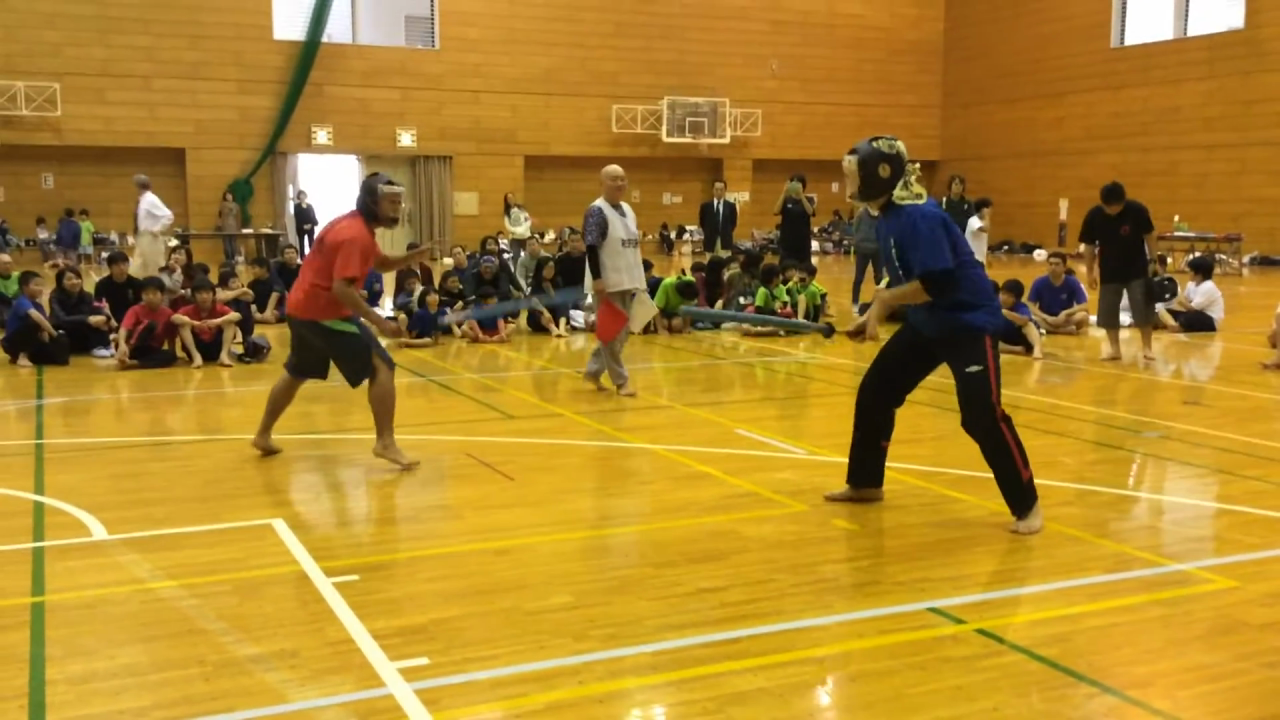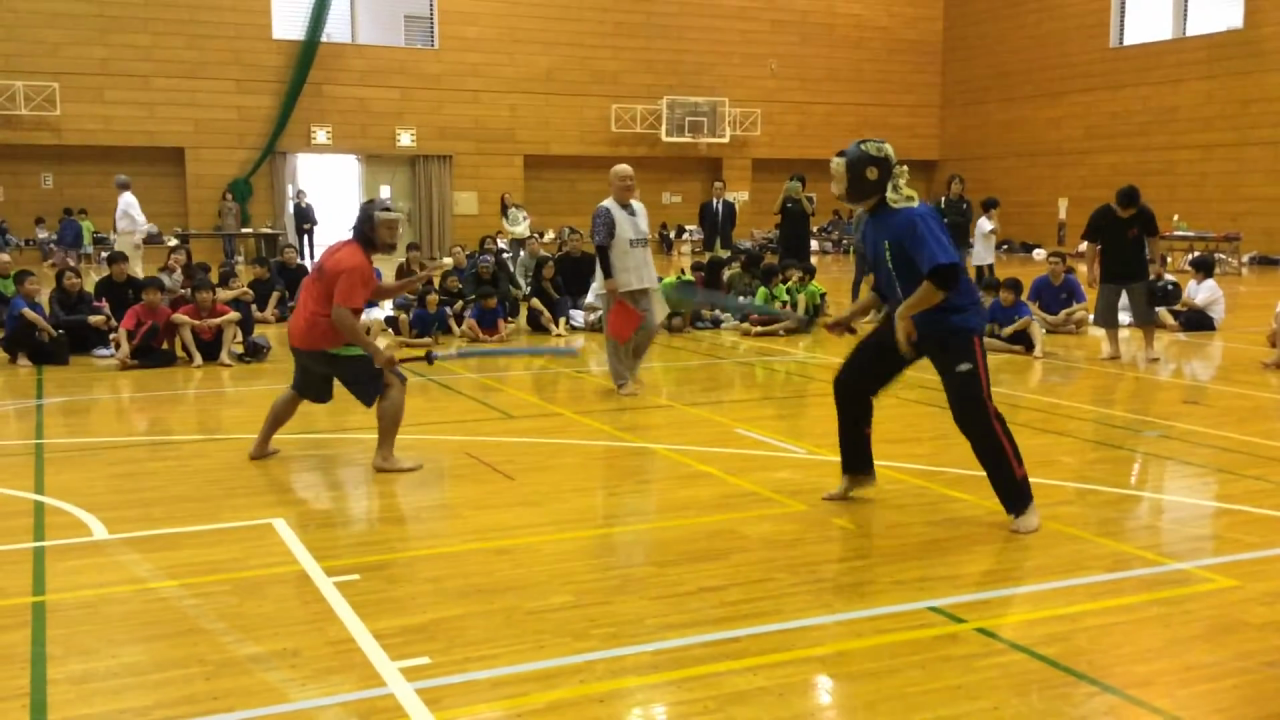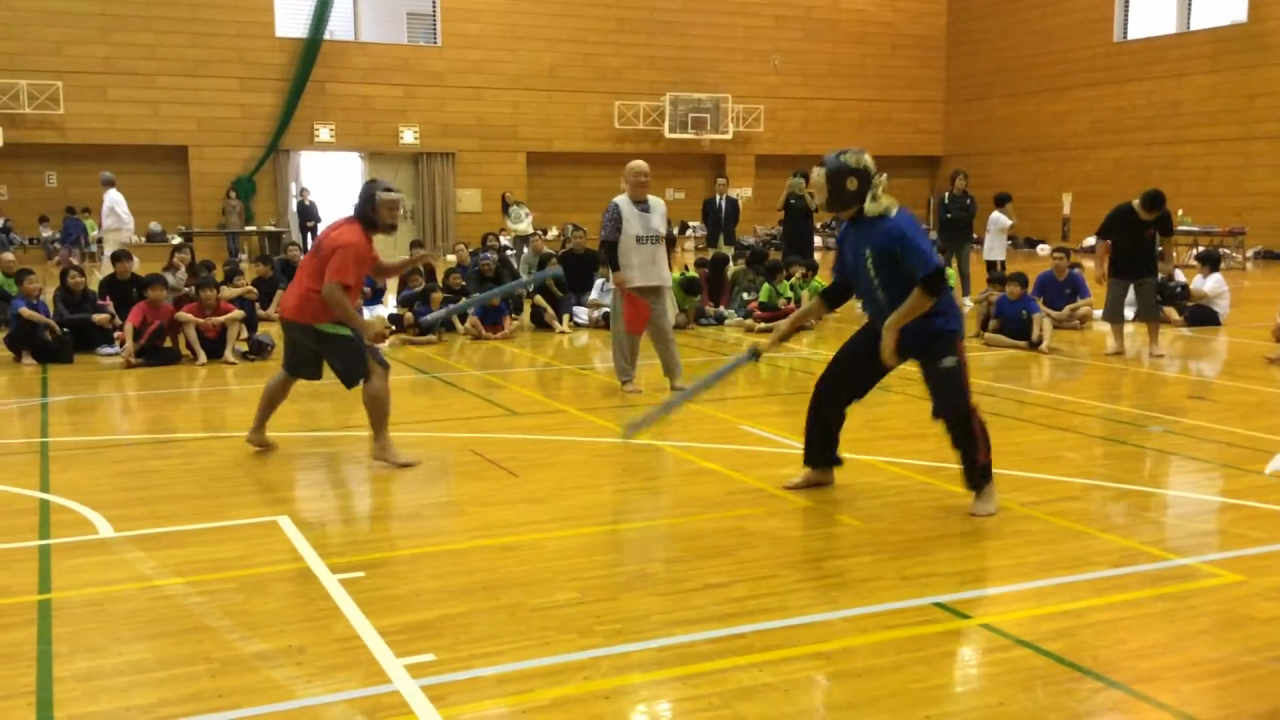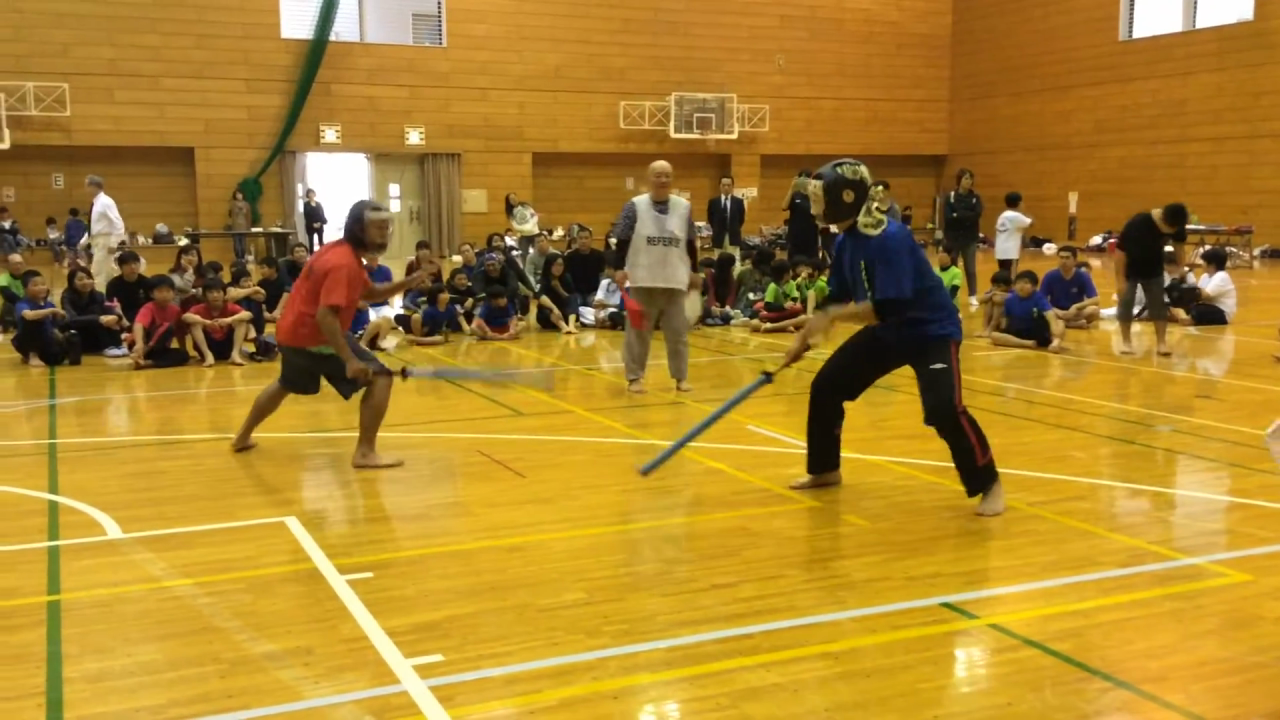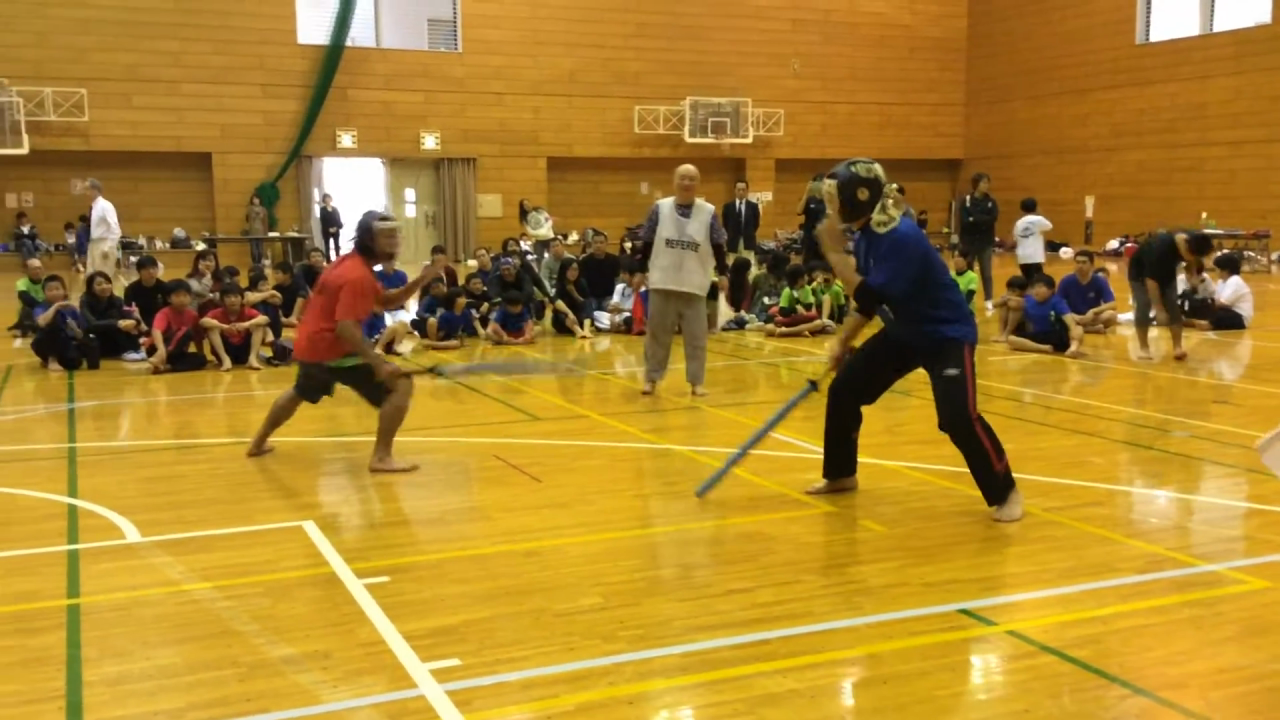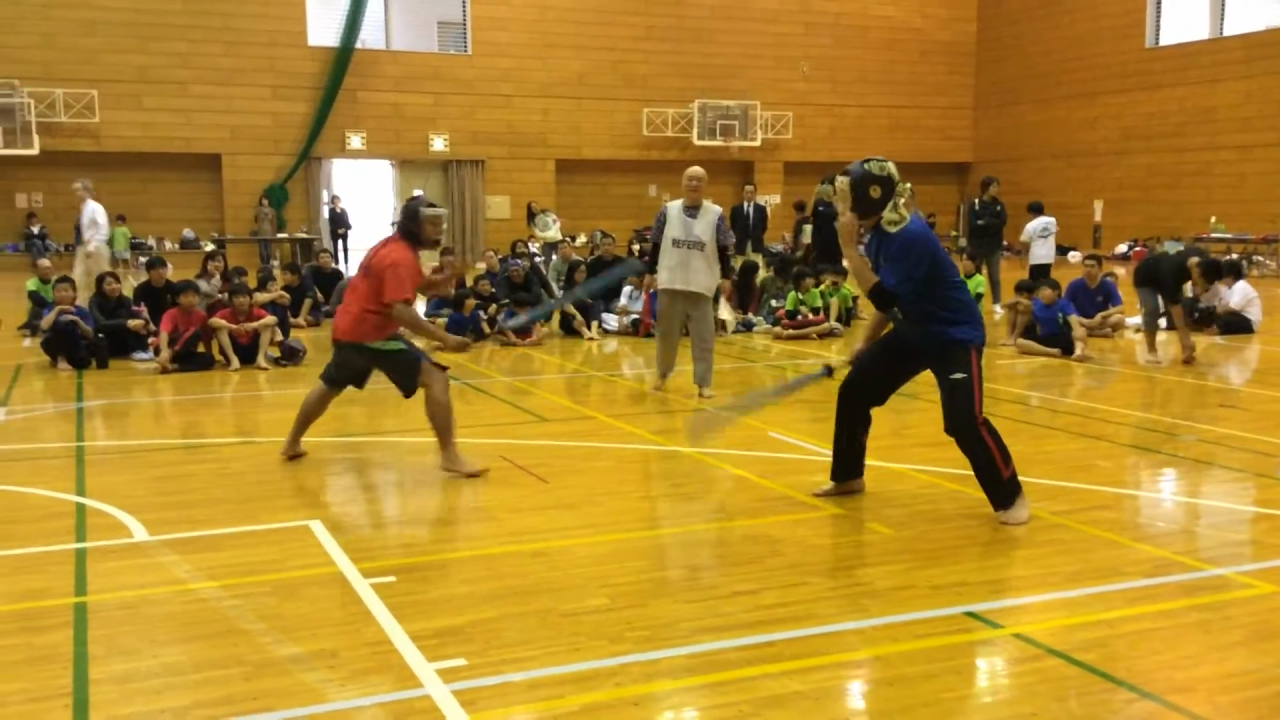
dt=0.2s
person 1, frame 1
left shoulder: (920, 217)
right shoulder: (890, 217)
left elbow: (936, 282)
left wrist: (883, 300)
right wrist: (871, 317)
left hip: (968, 323)
right hip: (925, 324)
left knee: (983, 416)
right knee: (873, 393)
left ankle: (1027, 505)
right ankle: (865, 483)
person 1, frame 2
left shoulder: (912, 219)
right shoulder: (873, 223)
left elbow: (945, 276)
left wrist: (902, 314)
right wrist: (849, 315)
left hip: (953, 324)
right hip: (909, 320)
left knee: (975, 413)
right knee: (849, 383)
left ankle: (1022, 504)
right ankle: (857, 471)
person 1, frame 3
left shoulder: (895, 227)
right shoulder: (849, 233)
left elbow: (933, 282)
right elbow: (838, 292)
left wrist: (894, 326)
right wrist: (793, 322)
left hip: (934, 329)
right hip: (886, 324)
left knee: (955, 408)
right knee: (828, 391)
left ankle: (982, 484)
right ankle: (820, 468)
person 1, frame 4
left shoulder: (889, 240)
right shoulder: (845, 243)
left elbow: (891, 307)
right elbow: (840, 299)
left wrist: (830, 316)
right wrist: (804, 337)
left hip: (932, 332)
right hip: (885, 332)
left knee: (944, 409)
right knee: (825, 387)
left ankle: (989, 485)
right ankle: (824, 470)
person 1, frame 5
left shoulder: (901, 239)
right shoulder: (866, 238)
left elbow: (869, 297)
right elbow: (866, 300)
left wrist: (833, 252)
right wrist: (843, 342)
left hip: (947, 334)
right hip: (903, 332)
left knee: (958, 415)
right knee: (844, 389)
left ankle: (1005, 493)
right ankle: (841, 475)
person 1, frame 6
left shoulder: (911, 237)
right shoulder: (878, 236)
left elbow: (882, 297)
left wrist: (849, 250)
right wrist: (866, 342)
left hip: (955, 335)
right hip: (911, 333)
left knee: (964, 420)
right knee: (854, 391)
left ankle: (1012, 497)
right ankle: (849, 477)
person 2, frame 1
left shoulder: (354, 226)
right shoulder: (356, 235)
left elbow: (383, 264)
right elbow: (342, 288)
left wrist: (417, 254)
right wrist: (378, 321)
left hip: (303, 310)
right hip: (325, 314)
left knee: (296, 374)
right knee: (381, 368)
left ankle: (264, 435)
right ankle: (386, 443)
person 2, frame 2
left shoulder: (346, 250)
right shoulder: (355, 263)
left elbow: (376, 293)
right elbow: (341, 316)
left wrist: (414, 281)
right wrist: (375, 351)
left hip: (302, 336)
right hip: (327, 339)
left knee: (299, 391)
right knee: (393, 383)
left ankle: (261, 444)
right ankle: (385, 455)
person 2, frame 3
left shoulder: (350, 230)
right shoulder: (353, 241)
left elbow: (380, 270)
right elbow: (331, 291)
left wrist: (415, 261)
right wrist: (364, 327)
left hip: (295, 313)
right hip: (318, 316)
left knee: (290, 372)
right knee: (376, 370)
left ankle: (258, 430)
right ankle: (382, 445)
person 2, frame 4
left shoulder: (342, 252)
right shoulder: (343, 264)
left elbow: (371, 294)
right elbow: (325, 315)
left wrist: (408, 283)
right wrist: (349, 359)
left hip: (292, 334)
right hip: (313, 337)
left knee: (285, 385)
right knee: (380, 378)
left ankle: (243, 437)
right ankle: (365, 452)
person 2, frame 5
left shoulder: (353, 264)
right shoulder: (357, 275)
left elbow: (386, 300)
right elbow: (347, 328)
left wrist: (418, 283)
right wrist: (379, 364)
left hip: (309, 347)
right hip: (331, 350)
left knee: (300, 393)
right knee: (401, 384)
left ankle: (259, 442)
right ankle: (381, 456)
person 2, frame 6
left shoulder: (394, 246)
right shoulder: (400, 258)
left elbow: (423, 287)
right elbow: (401, 311)
left wrist: (450, 275)
right wrist: (444, 337)
left hip: (347, 329)
right hip: (370, 334)
left knee: (330, 386)
right knee: (435, 379)
left ankle: (293, 443)
right ankle: (450, 456)
person 3, frame 1
left shoulder: (627, 209)
right shoulder: (597, 211)
right elbow: (591, 248)
left wrist: (637, 277)
right wrist: (597, 279)
left hip: (626, 281)
right hip: (608, 283)
left knee: (619, 332)
right knee: (613, 332)
left ankle: (593, 371)
right ankle: (620, 381)
person 3, frame 2
left shoulder: (640, 208)
right shoulder: (605, 211)
right elbow: (601, 248)
left wrist: (649, 276)
right wrist: (608, 279)
left hip: (641, 281)
right hip: (618, 283)
left knee: (649, 327)
left ankle: (629, 367)
right ankle: (622, 380)
person 3, frame 3
left shoulder: (659, 205)
right shoulder: (616, 206)
right elbow: (608, 243)
left wrist: (668, 271)
right wrist: (616, 271)
left hip: (656, 278)
right hip: (629, 279)
left knee: (663, 328)
right knee: (626, 331)
left ankle: (674, 374)
right ankle: (626, 378)
person 3, frame 4
left shoulder: (683, 206)
right shoulder: (635, 206)
left elbow: (690, 243)
right elbow: (622, 240)
left wrist: (695, 271)
right wrist: (620, 268)
left hip: (674, 280)
right hip: (642, 279)
left knee: (678, 330)
right knee: (638, 330)
left ankle: (681, 376)
right ankle: (634, 377)
person 3, frame 5
left shoulder: (708, 212)
right shoulder: (660, 208)
left elbow: (718, 246)
right elbow: (647, 243)
left wrist: (722, 274)
right wrist: (641, 271)
left hip: (693, 283)
right hip: (662, 281)
left knee: (696, 334)
right knee: (658, 331)
left ankle: (696, 381)
right ankle: (651, 378)
person 3, frame 6
left shoulder: (716, 214)
right shoulder: (669, 210)
left elbow: (723, 249)
right elbow: (657, 245)
left wrist: (726, 277)
right wrist: (650, 273)
left hip: (700, 284)
right hip: (670, 282)
left knee: (703, 335)
right knee: (667, 333)
left ankle: (703, 383)
right ankle: (663, 373)
